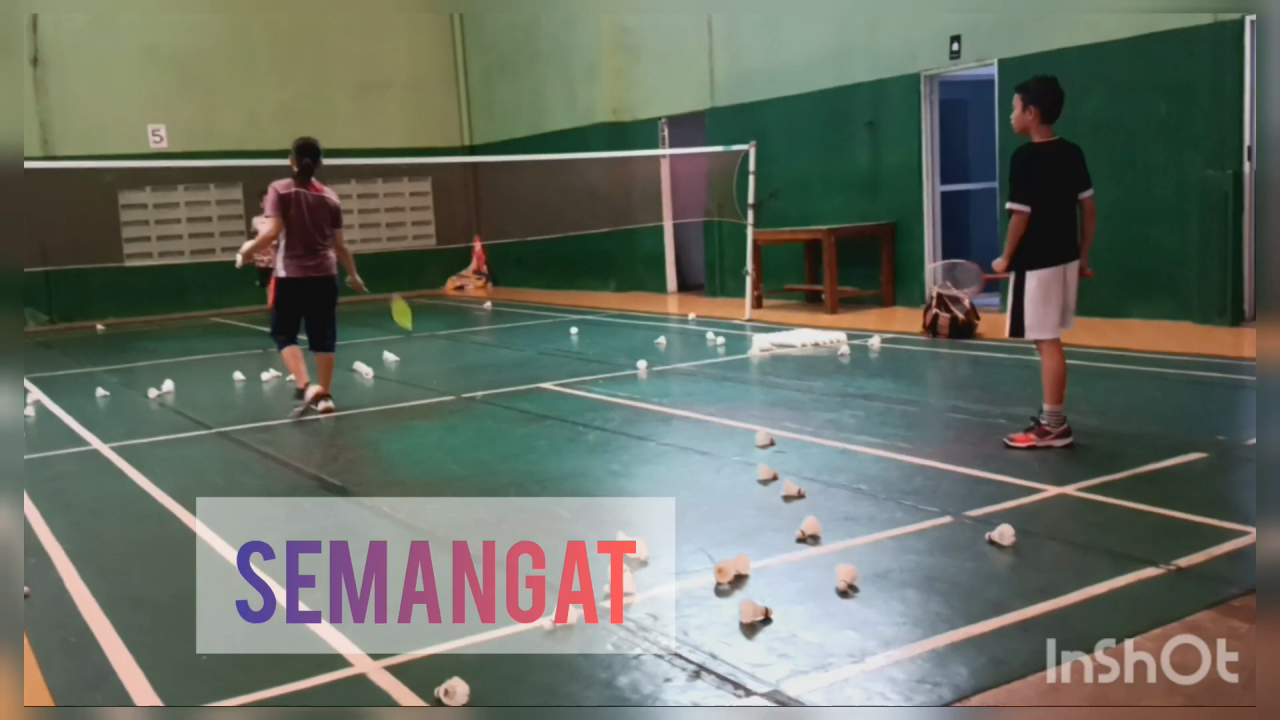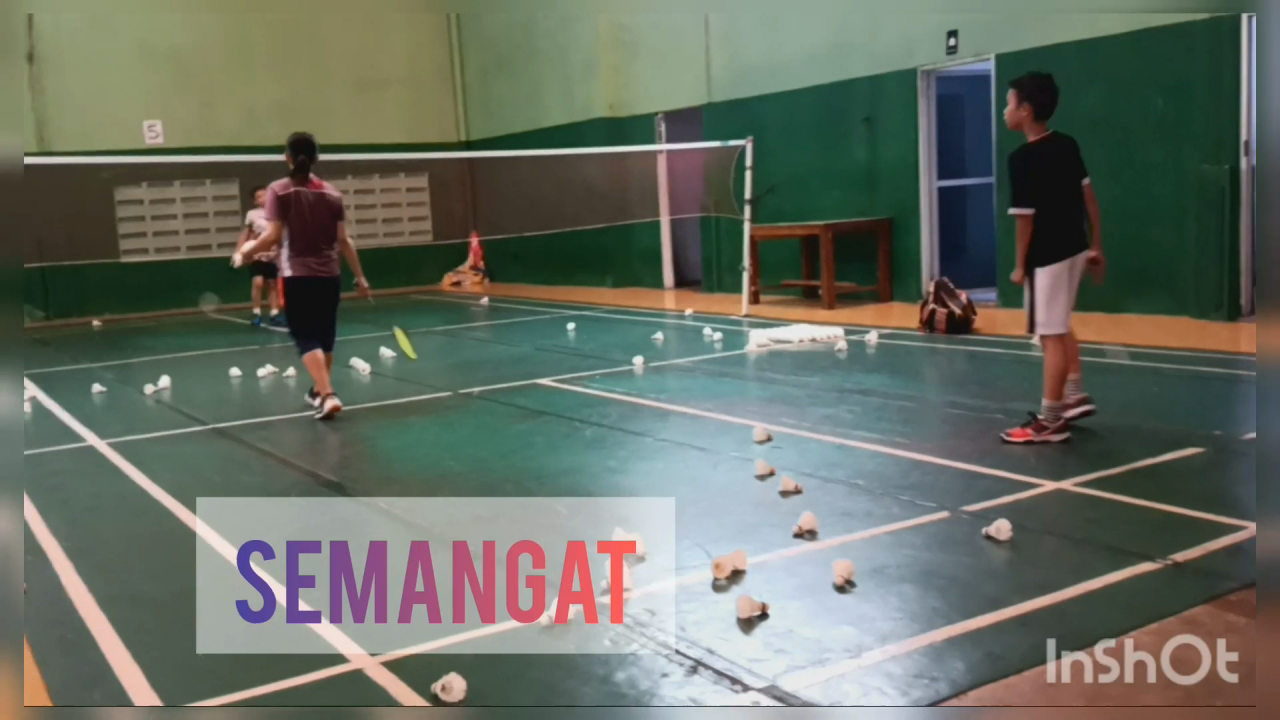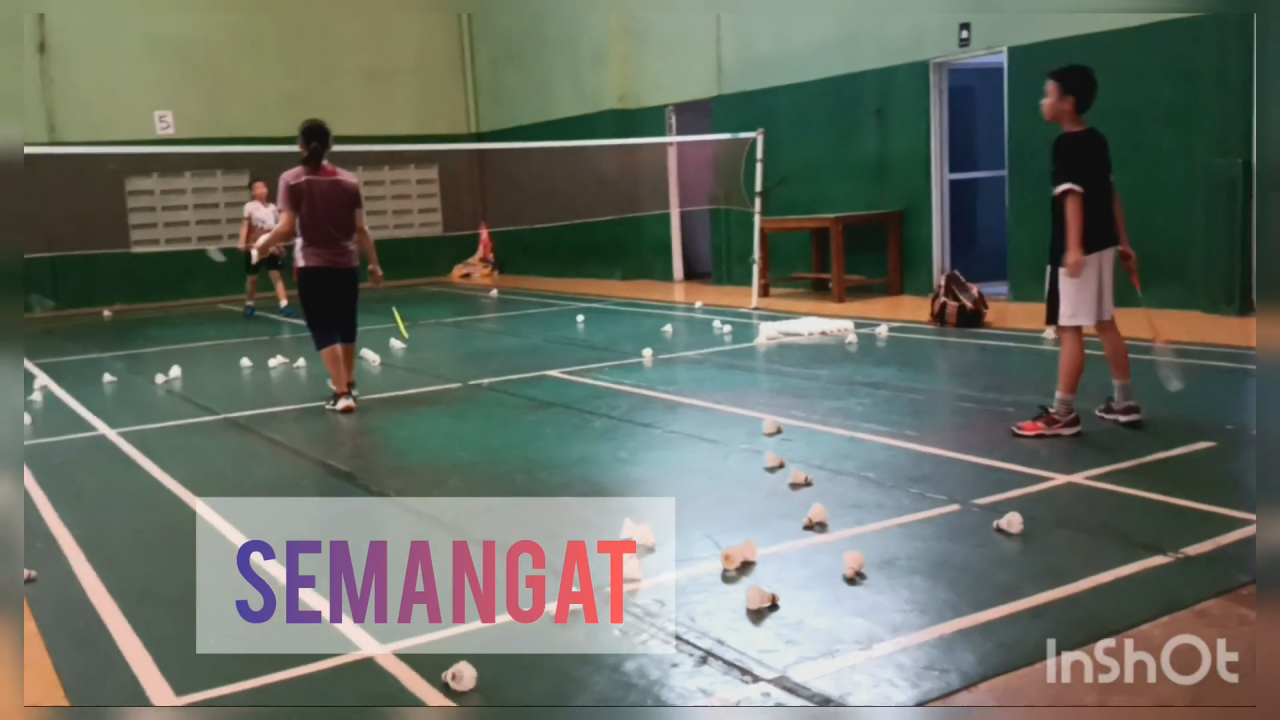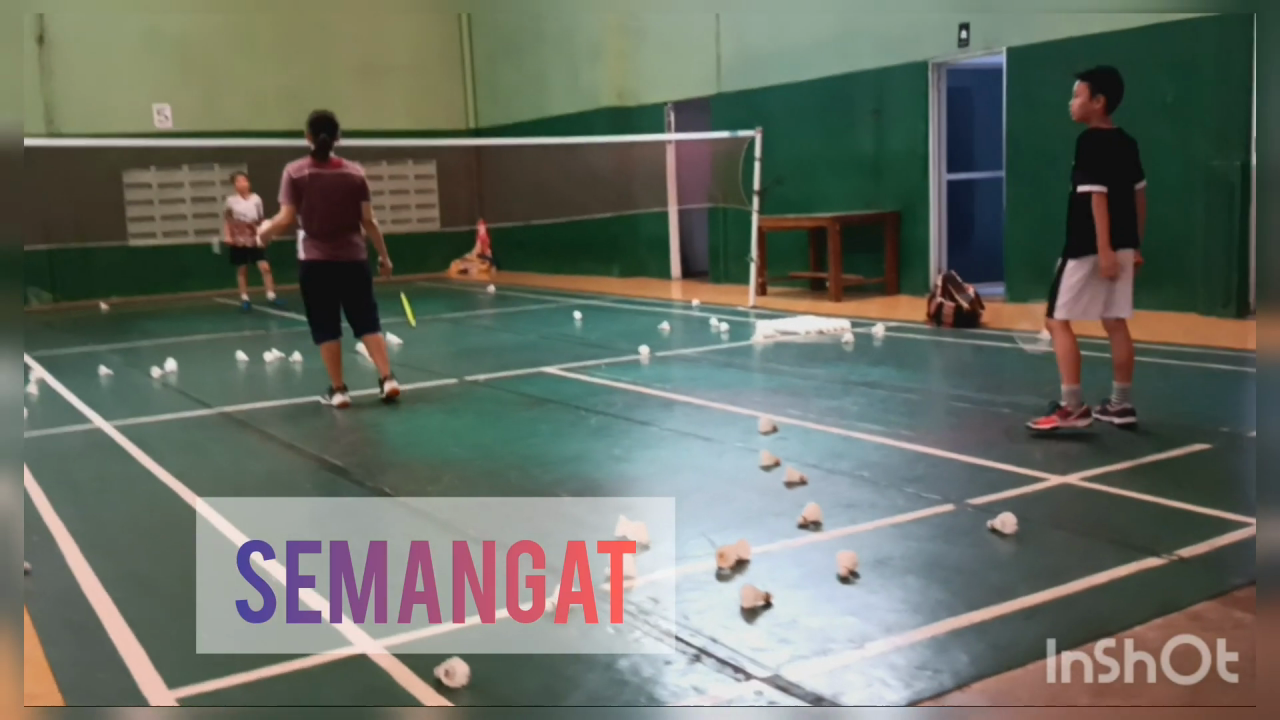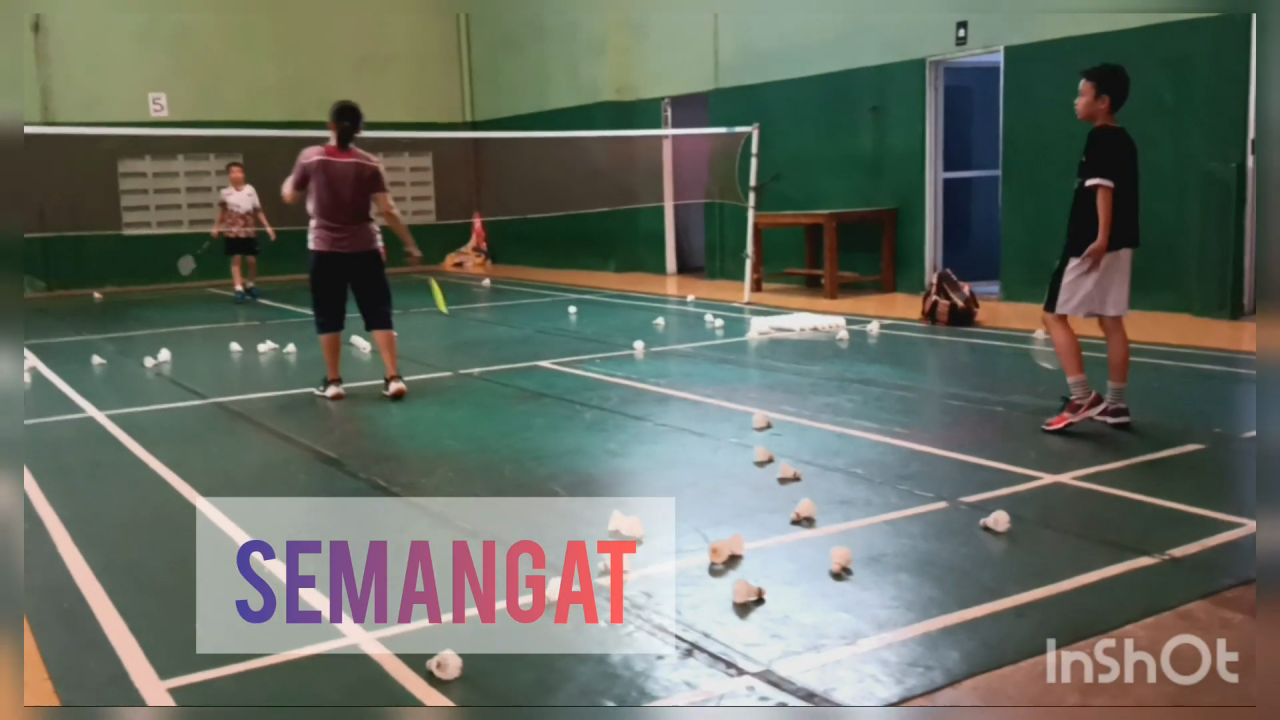
dt=0.3s
person 1, frame 1
left shoulder: (1025, 157)
right shoulder: (1072, 153)
left elbow: (1021, 216)
right elbow: (1089, 209)
left wrist: (1005, 258)
right wrist: (1083, 257)
left hip: (1037, 261)
right hip: (1064, 257)
left knee: (1046, 340)
right knee: (1049, 338)
left ankle: (1053, 426)
right ankle: (1053, 413)
person 1, frame 2
left shoulder: (1022, 159)
right shoulder: (1067, 145)
left elbow: (1025, 218)
right elbow: (1088, 197)
left wrist: (1020, 265)
right wrist: (1095, 246)
left hip: (1047, 255)
right hip: (1073, 249)
left knee: (1050, 335)
right knee: (1058, 328)
left ankle: (1050, 421)
right ankle: (1075, 396)
person 1, frame 3
left shoulder: (1067, 144)
right shoulder: (1097, 140)
left elbow: (1073, 196)
right elbow: (1111, 195)
left wrist: (1073, 246)
right wrist: (1124, 242)
left hip: (1083, 248)
right hip: (1103, 244)
left knee: (1069, 329)
right knee: (1105, 323)
left ankle: (1062, 414)
right ankle: (1124, 401)
person 1, frame 4
left shoulder: (1089, 141)
right shoulder: (1127, 142)
left elbow: (1097, 196)
right elbow: (1139, 197)
left wrist: (1104, 248)
right wrist: (1134, 246)
left hip: (1089, 250)
right hip: (1123, 247)
left knee: (1057, 321)
right knee: (1116, 323)
left ankle: (1071, 406)
right ankle: (1121, 404)
person 1, frame 5
left shoulder: (1100, 138)
right shoulder: (1124, 141)
left elbow: (1103, 190)
left wrist: (1101, 238)
left hip: (1091, 246)
right hip: (1120, 246)
left knee: (1054, 316)
right knee: (1112, 323)
left ankle: (1082, 397)
right ankle: (1115, 404)
person 2, frame 1
left shoulder: (280, 189)
right shoulder: (330, 197)
left elbow: (272, 232)
right elbow: (339, 244)
left wrist: (250, 249)
right wrist: (353, 275)
left hip: (291, 275)
right hip: (324, 275)
left knee: (284, 333)
right knee: (324, 335)
left ankle: (306, 386)
right ankle: (324, 396)
person 2, frame 2
left shoulder: (279, 190)
right shoulder: (331, 193)
left elbow: (273, 236)
right elbow: (343, 240)
left wrist: (248, 250)
right wrist: (359, 276)
left hip: (297, 274)
right hip: (328, 274)
left knee: (306, 336)
right knee: (324, 336)
left ankle: (327, 396)
right ankle: (319, 391)
person 2, frame 3
left shoulder: (291, 180)
right shoulder: (348, 180)
left elbow: (287, 228)
right elbow: (361, 228)
left wrist: (264, 244)
right wrist: (374, 264)
left hip: (312, 265)
right hip: (346, 264)
left knee: (325, 330)
right knee: (346, 327)
left ankle: (342, 395)
right ankle: (347, 384)
person 2, frame 4
left shoulder: (295, 172)
right shoulder: (354, 172)
left elbow: (286, 220)
right elbow: (368, 221)
left wrist: (265, 229)
right wrist: (384, 256)
left hip: (316, 260)
right hip: (353, 258)
left knee: (325, 326)
right knee: (366, 319)
left ankle: (338, 390)
right ankle: (387, 379)
person 2, frame 5
left shoulder: (310, 157)
right shoulder: (370, 164)
left elbow: (290, 194)
right elbow: (387, 210)
left wrist: (288, 185)
right wrist: (410, 244)
left hip: (325, 249)
right hip: (365, 249)
left knee: (329, 318)
right knee: (378, 313)
left ankle: (332, 382)
right ankle: (393, 378)
